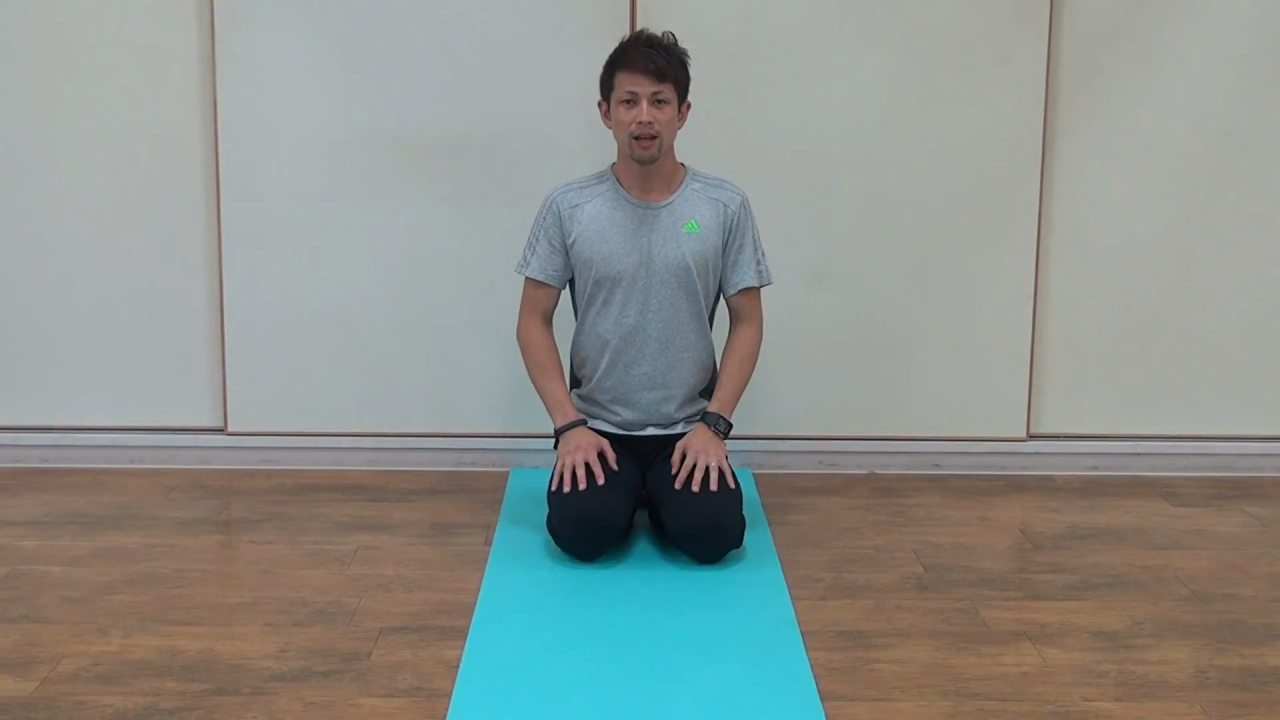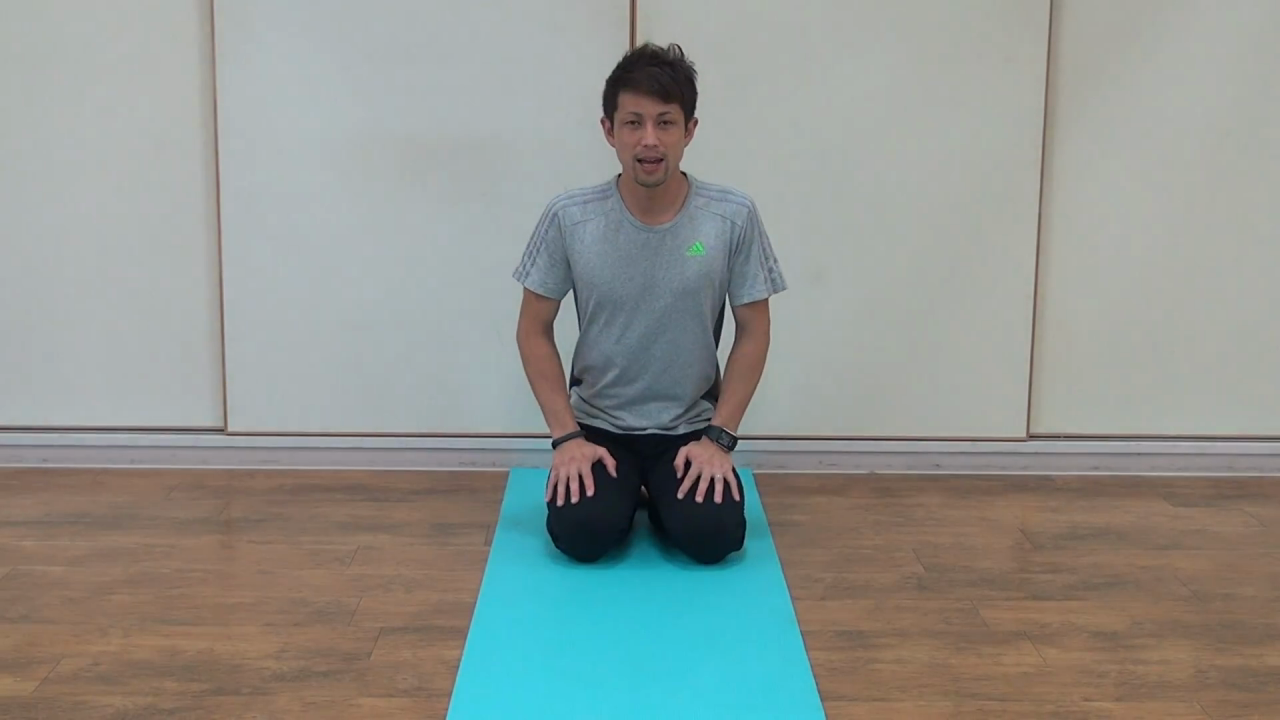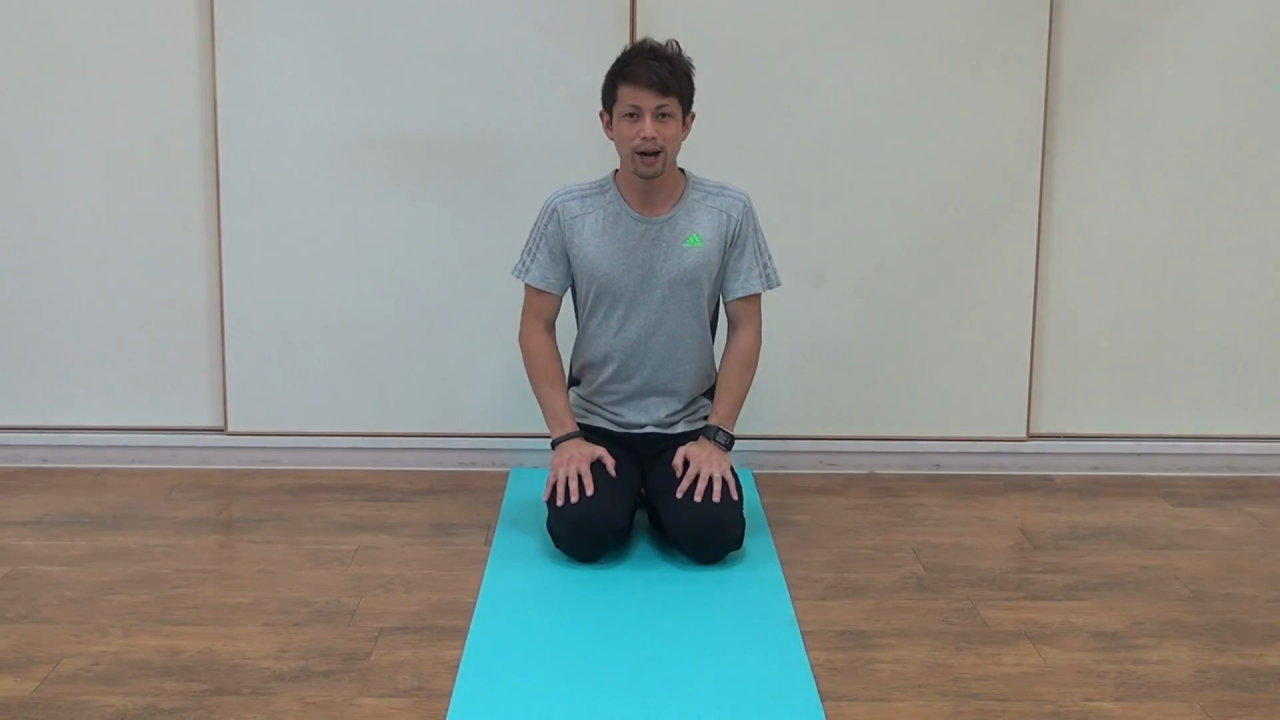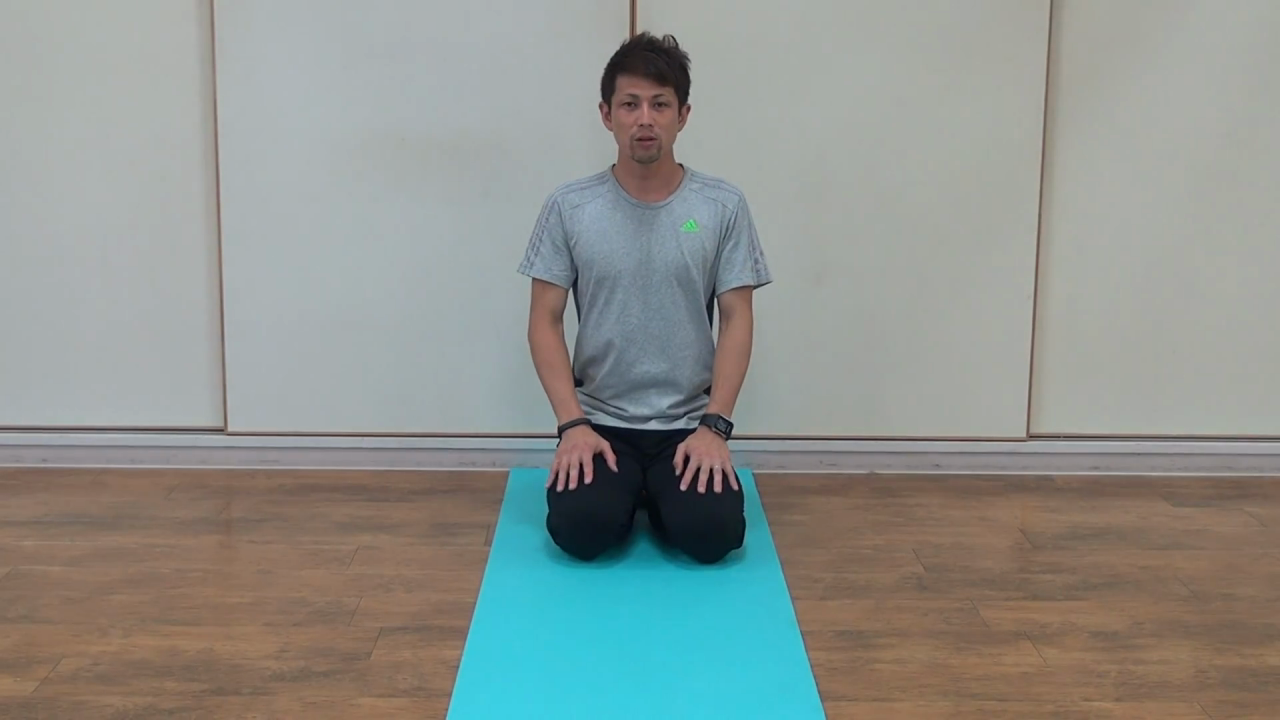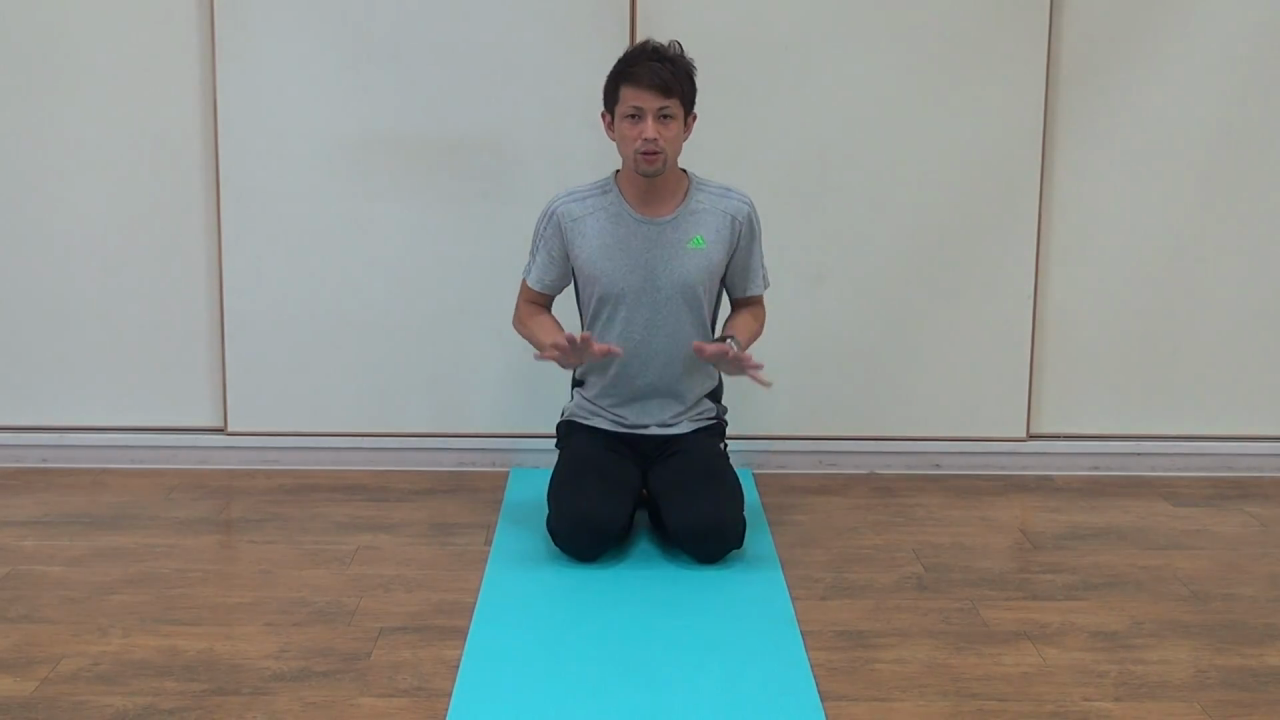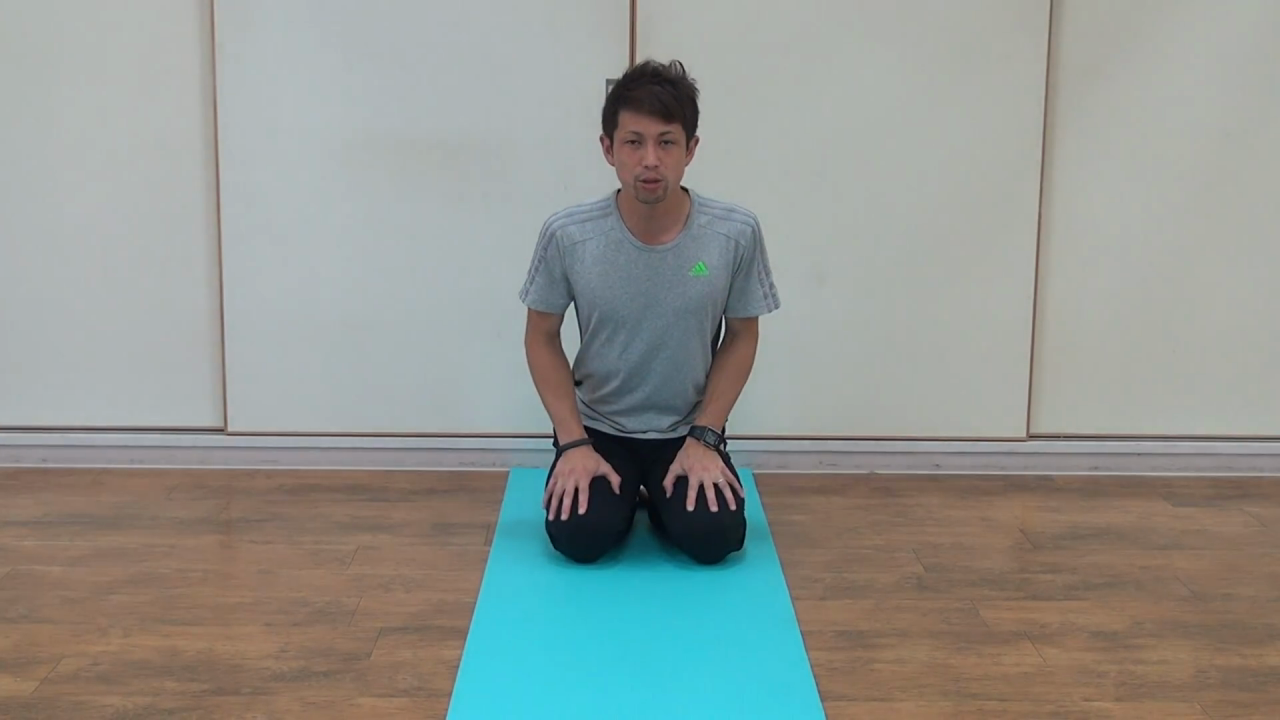
dt=0.7s
person 1, frame 1
left shoulder: (726, 206)
right shoulder: (567, 206)
left elbow: (746, 322)
right elbow: (534, 322)
left wrist: (715, 423)
right wrist: (568, 424)
left hip: (689, 426)
right hip: (596, 424)
left knee: (711, 534)
right knee: (583, 531)
left ankle: (659, 493)
right ankle: (626, 492)
person 1, frame 2
left shoulder: (734, 217)
right shoulder: (568, 218)
left elbow: (753, 332)
right elbow: (534, 331)
left wrist: (719, 437)
right wrist: (566, 436)
left hip: (690, 426)
right hip: (598, 424)
left knee: (711, 537)
right knee: (580, 534)
left ankle: (659, 496)
right ankle: (626, 495)
person 1, frame 3
left shoulder: (729, 212)
right shoulder: (567, 213)
left elbow: (745, 329)
right elbow: (536, 329)
left wrist: (717, 435)
right wrist: (565, 436)
left hip: (689, 424)
right hip: (597, 423)
left knee: (711, 536)
right knee: (581, 533)
left ankle: (660, 494)
right ankle: (627, 494)
person 1, frame 4
left shoulder: (723, 206)
right shoulder: (567, 207)
left elbow: (736, 321)
right elbow: (545, 322)
left wrist: (714, 425)
right wrist: (572, 423)
left hip: (688, 421)
right hip: (600, 419)
left knee: (712, 535)
right knee: (580, 530)
left ankle: (659, 495)
right ankle: (626, 492)
person 1, frame 5
left shoulder: (733, 214)
right shoulder: (568, 215)
left elbow: (751, 305)
right elbow: (528, 309)
left wrist: (732, 346)
right wrist: (562, 346)
left hip: (691, 423)
right hip: (599, 421)
left knee: (713, 535)
right knee: (582, 533)
left ankle: (659, 494)
right ankle: (626, 492)
person 1, frame 6
left shoulder: (737, 233)
right shoulder: (566, 235)
left elbow: (741, 337)
right elbow: (541, 338)
left wrist: (704, 437)
right wrist: (572, 442)
left hip: (688, 429)
right hip: (599, 427)
left knee: (714, 538)
right knee: (578, 536)
left ankle: (659, 499)
right ankle: (624, 497)
